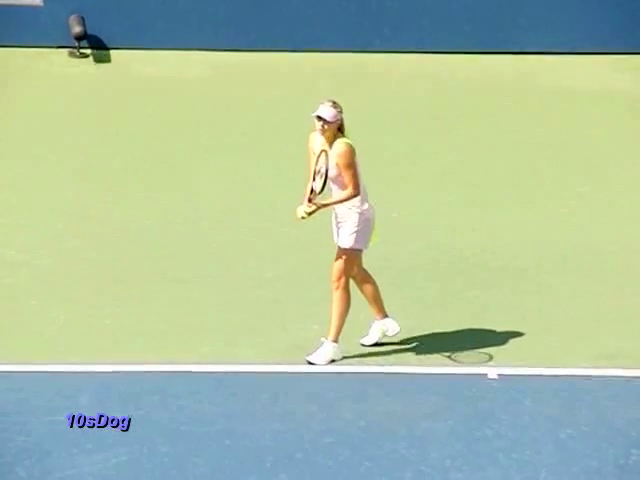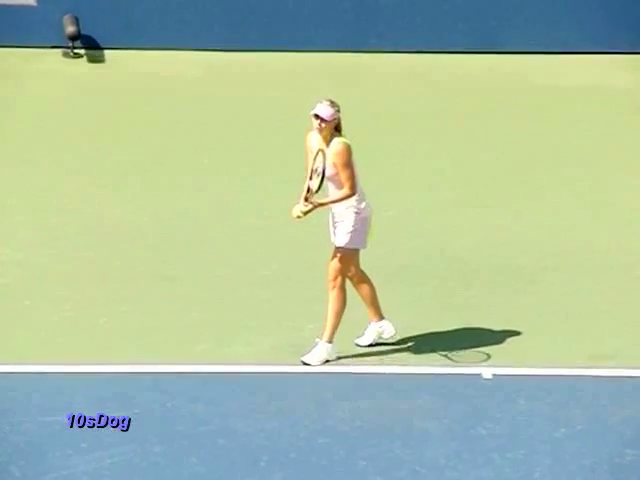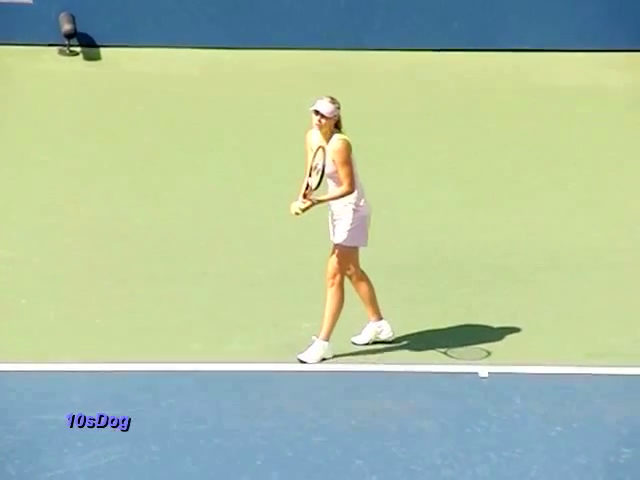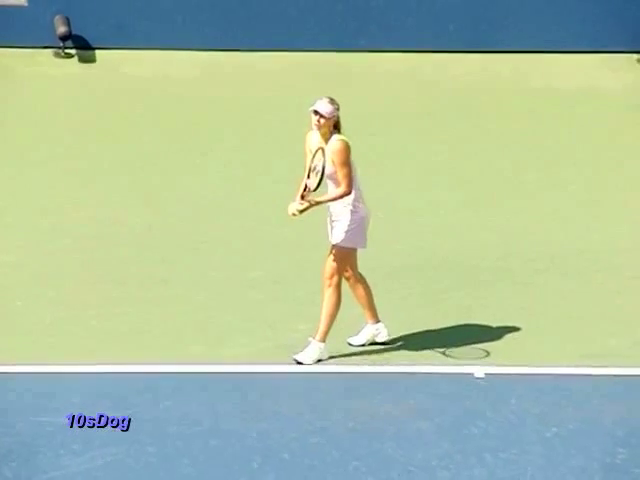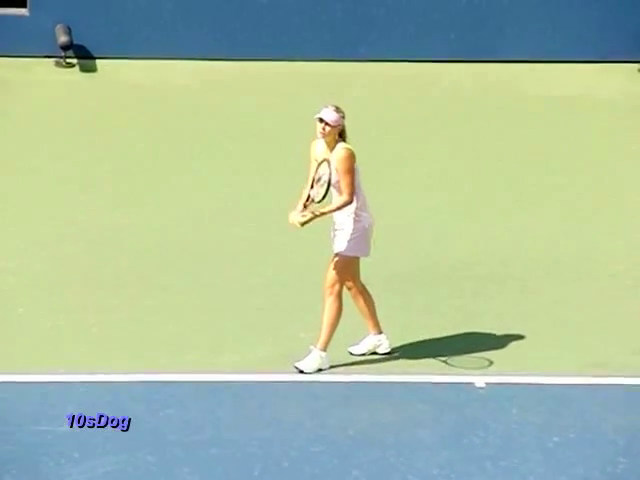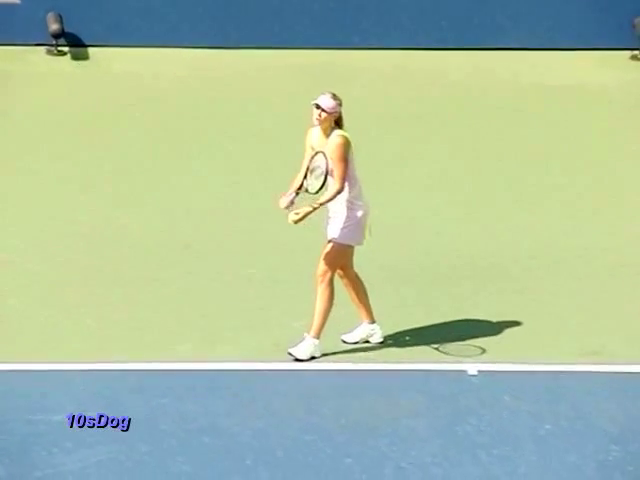
dt=0.5s
person 1, frame 1
left shoulder: (342, 148)
right shoulder: (314, 140)
left elbow: (353, 190)
right elbow: (314, 177)
left wrist: (321, 205)
right wrist: (306, 202)
left hip: (356, 215)
right hip: (340, 214)
left knee: (338, 278)
right knee: (355, 271)
left ankle: (332, 344)
right ankle: (383, 321)
person 1, frame 2
left shoulder: (339, 147)
right shoulder: (311, 139)
left elbow: (350, 189)
left wrist: (318, 204)
right wrist: (302, 201)
left hip: (353, 213)
right hip: (338, 213)
left knee: (335, 277)
right knee: (353, 272)
left ankle: (326, 345)
right ankle: (379, 324)
person 1, frame 3
left shoulder: (339, 144)
right shoulder: (311, 136)
left elbow: (348, 187)
left wrist: (316, 201)
right wrist: (301, 197)
left hip: (352, 212)
right hip: (337, 211)
left knee: (333, 276)
right knee: (352, 270)
left ankle: (323, 343)
right ankle: (378, 324)
person 1, frame 4
left shoulder: (339, 145)
right shoulder: (311, 138)
left elbow: (346, 188)
left wrist: (314, 203)
right wrist: (299, 199)
left hip: (350, 213)
right hip: (336, 213)
left knee: (331, 277)
right knee: (350, 273)
left ankle: (319, 344)
right ankle: (375, 327)
person 1, frame 5
left shoulder: (343, 153)
right shoulder: (316, 147)
left elbow: (347, 197)
right elbow: (312, 184)
left wrist: (316, 214)
right wrist: (299, 208)
left hip: (355, 222)
right hip: (341, 222)
left knee: (332, 285)
right knee: (352, 282)
left ankle: (320, 353)
right ankle: (377, 337)
person 1, frame 6
left shoulder: (339, 141)
right shoulder: (312, 135)
left elbow: (339, 186)
right elbow: (305, 171)
left wrist: (310, 209)
right wrist: (290, 194)
left hip: (349, 211)
right hip: (336, 210)
left knee: (324, 274)
right knee: (345, 271)
left ankle: (313, 341)
right ankle: (370, 326)
